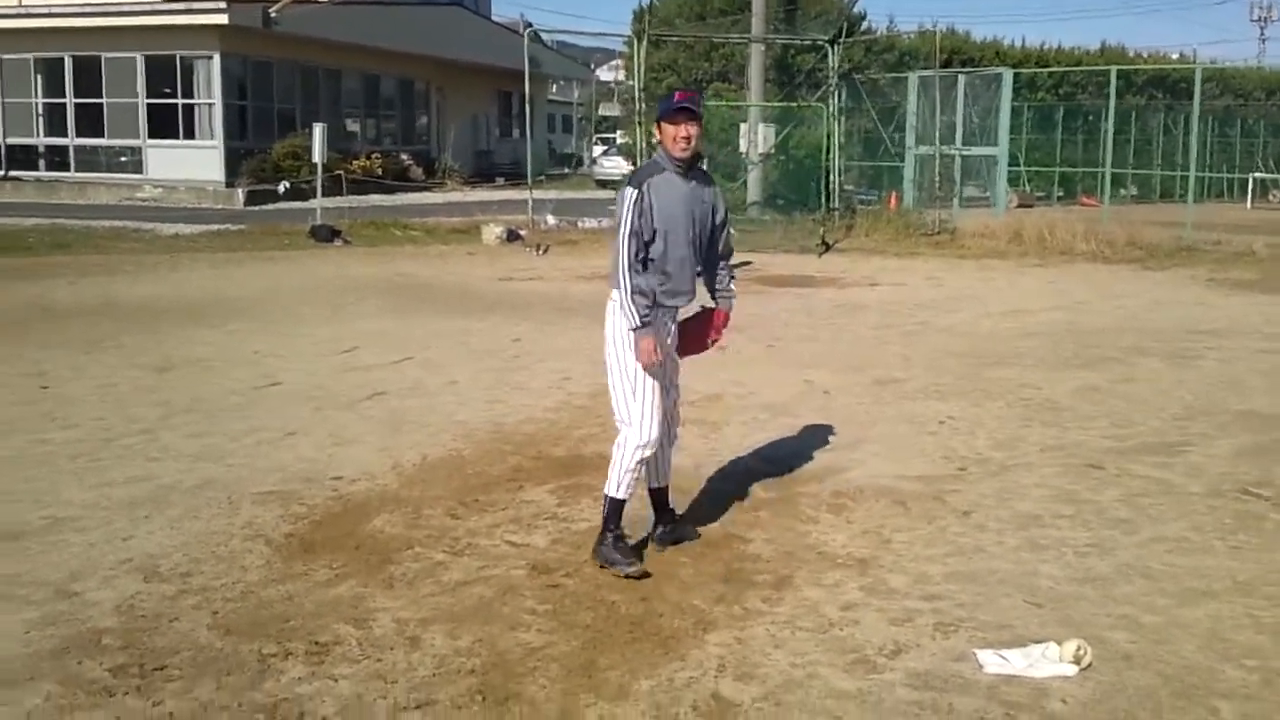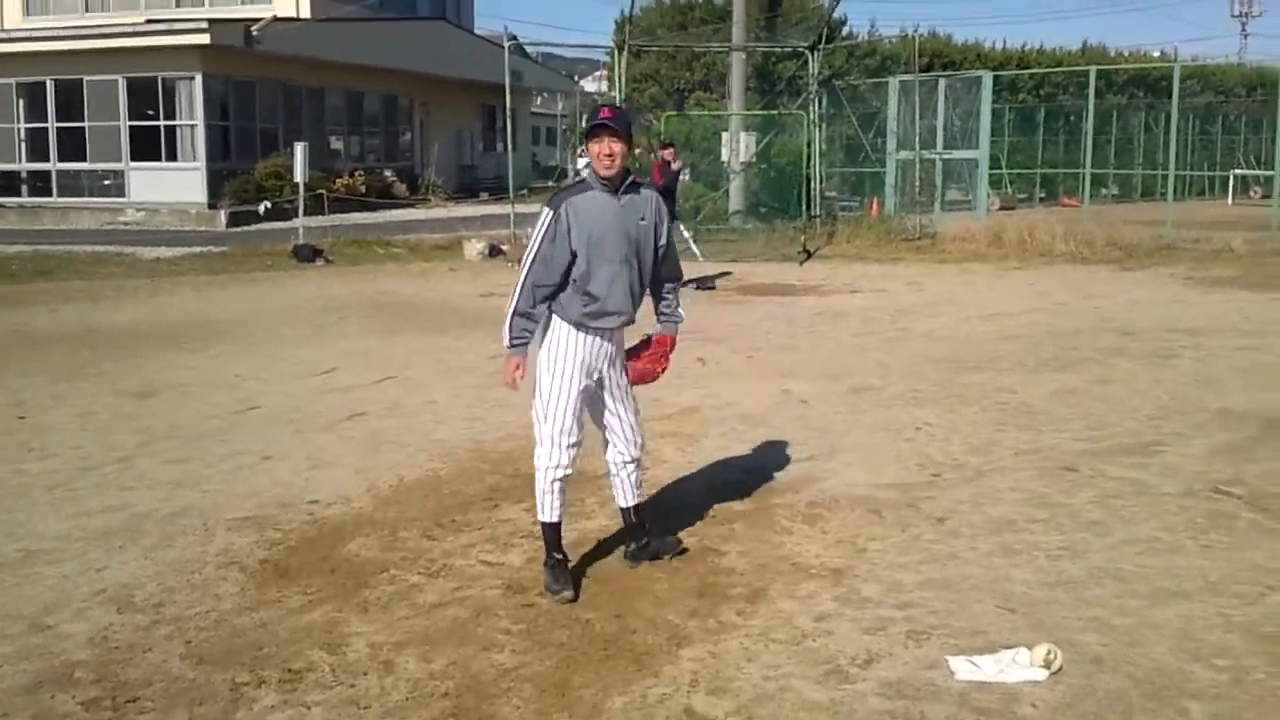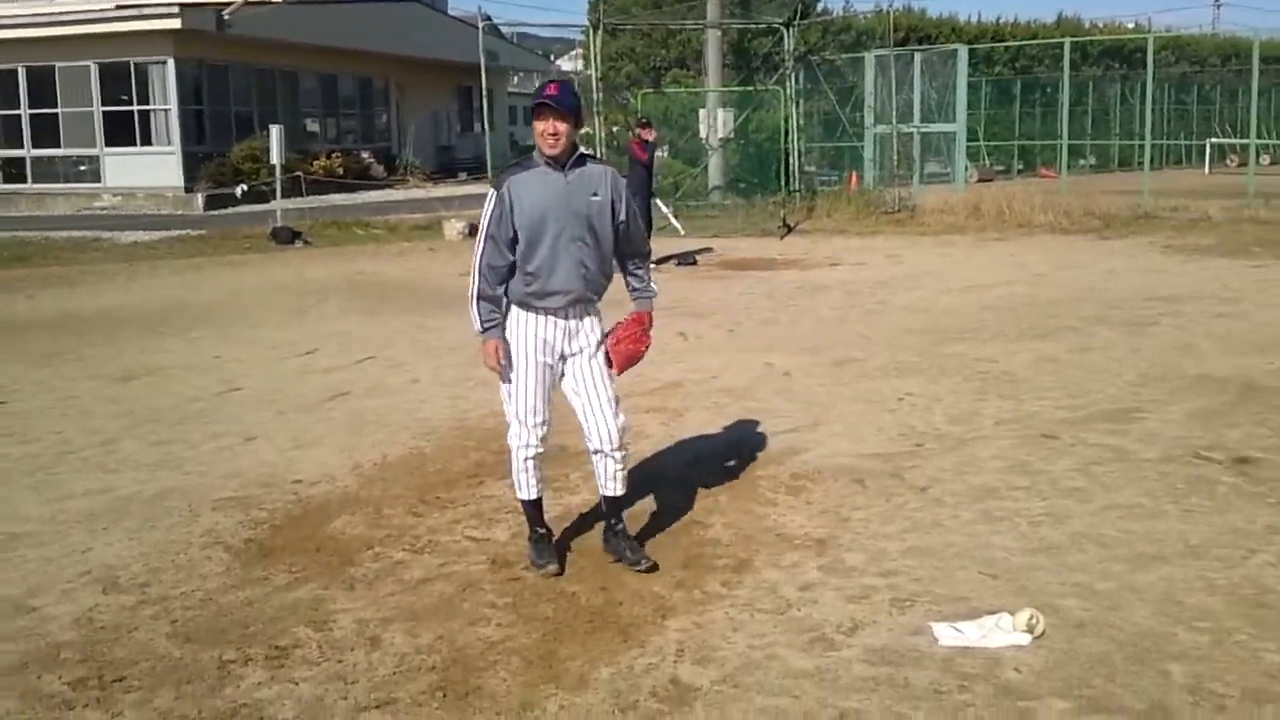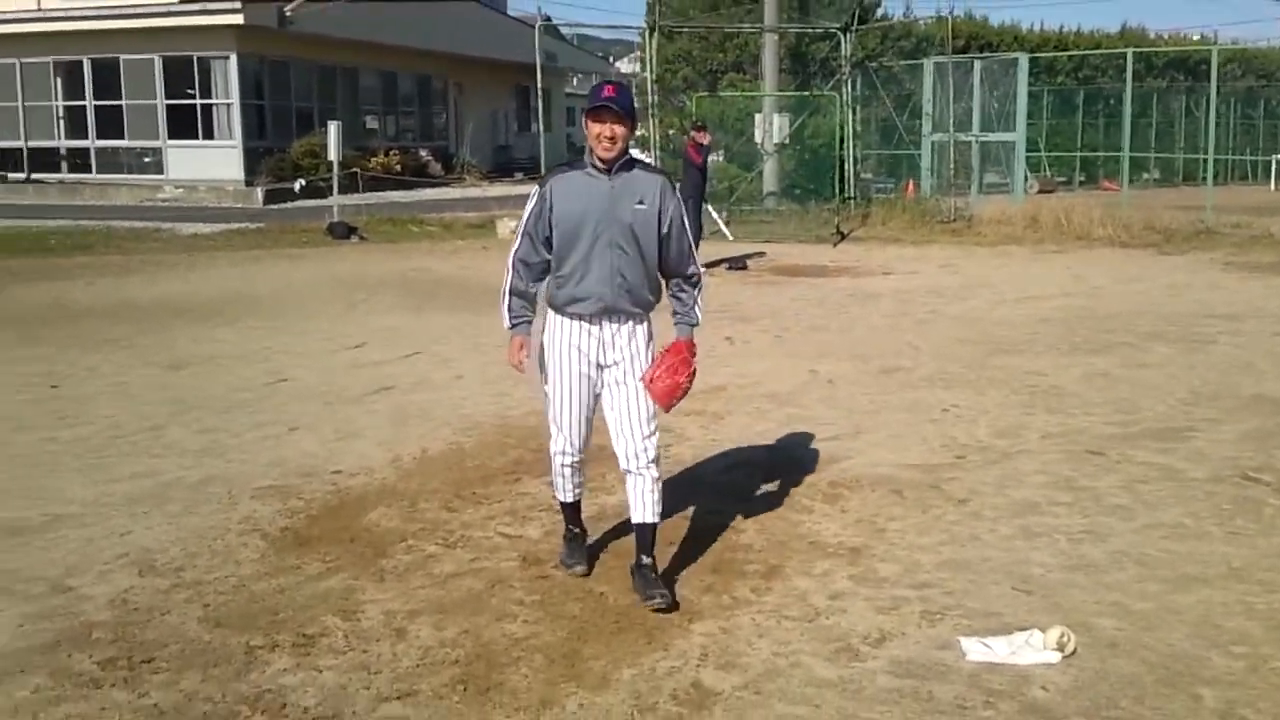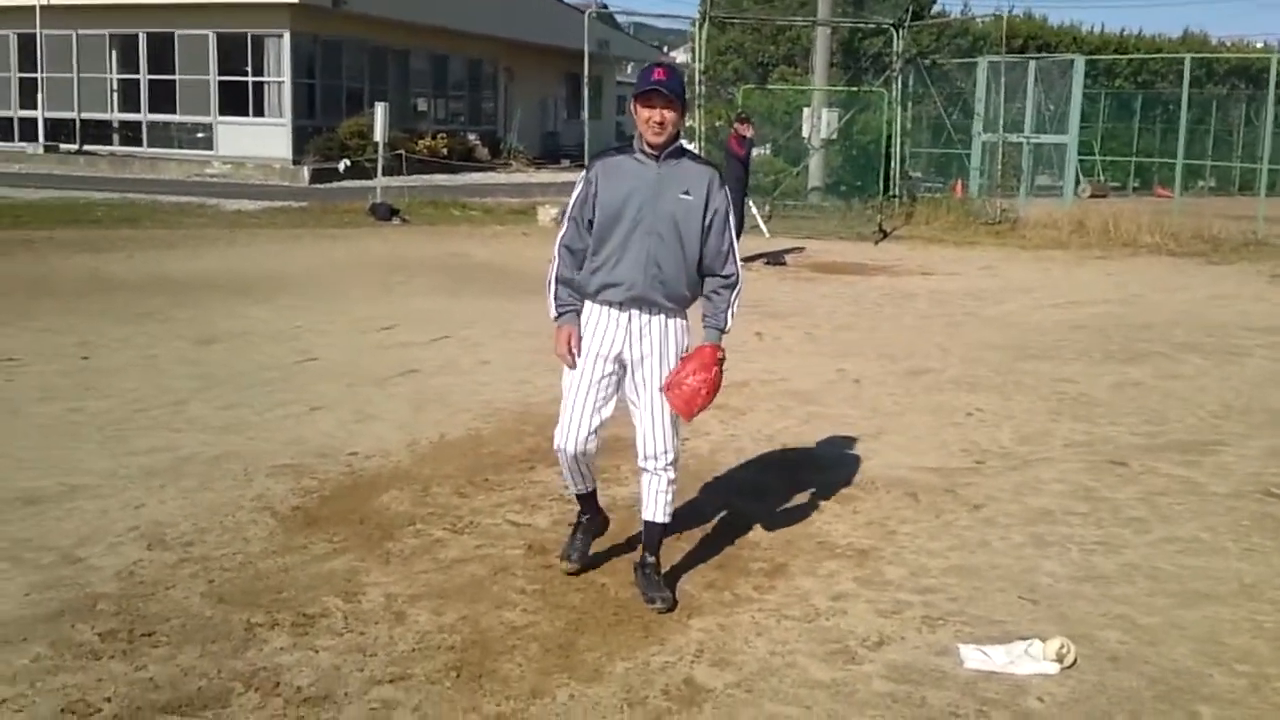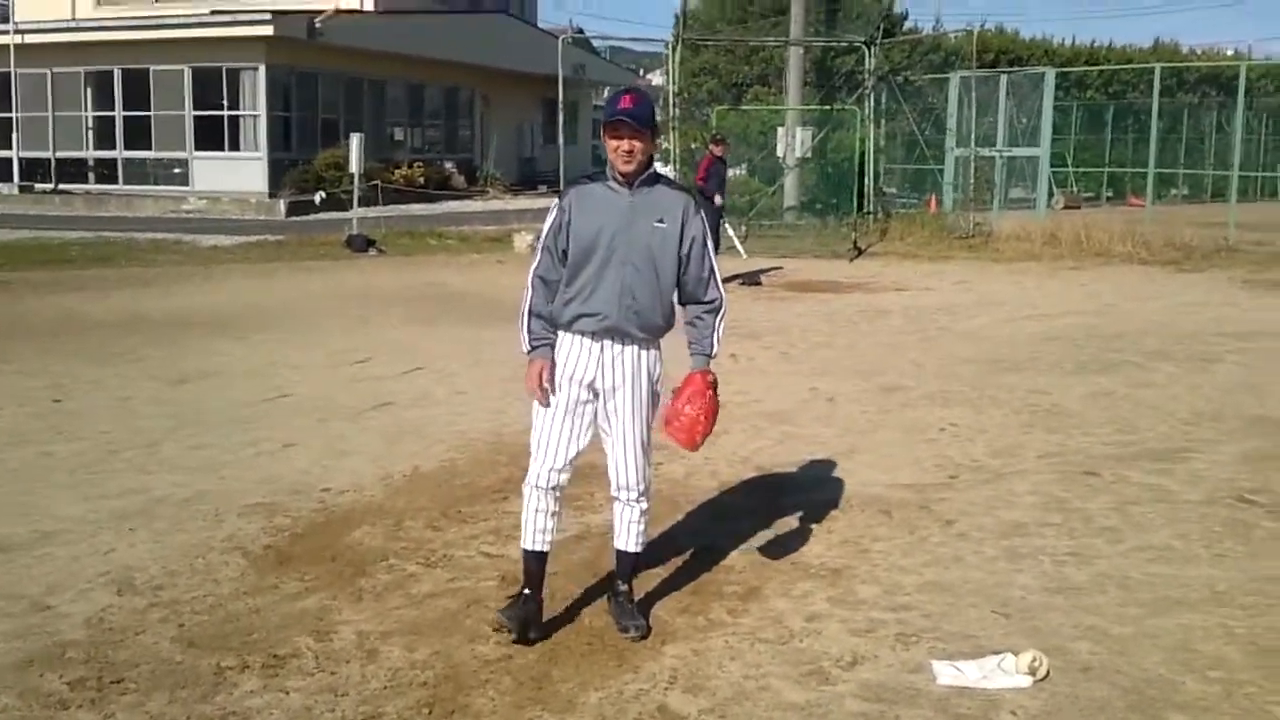
dt=0.3s
person 1, frame 1
left shoulder: (707, 186)
right shoulder: (644, 185)
left elbow: (716, 249)
right elbow: (628, 260)
left wrist: (723, 298)
right wrist: (641, 328)
left hip: (668, 316)
right hip: (637, 318)
left knee: (664, 425)
right knee: (640, 429)
left ankle: (664, 520)
right ankle: (610, 534)
person 1, frame 2
left shoulder: (649, 203)
right shoulder: (567, 206)
left elbow: (664, 270)
right elbow: (535, 277)
left wrist: (669, 322)
right wrist: (517, 344)
left hip: (612, 340)
right hip: (568, 338)
left knee: (625, 445)
right knee: (556, 454)
left ankle: (637, 537)
right ankle: (554, 558)
person 1, frame 3
left shoulder: (605, 179)
right shoulder: (511, 185)
left elbow: (633, 246)
right elbow: (490, 262)
left wrist: (643, 301)
right wrist: (490, 329)
left hip: (584, 323)
right hip: (527, 325)
left knee: (608, 431)
right knee: (527, 437)
left ankle: (615, 530)
right ankle: (538, 532)
person 1, frame 4
left shoulder: (656, 187)
right shoulder: (557, 186)
left elbow: (681, 264)
right elbow: (526, 259)
left wrist: (686, 328)
right wrist: (518, 326)
left hip: (629, 333)
right hip: (569, 331)
left knee: (641, 451)
right knee: (567, 445)
left ankle: (645, 563)
right ankle: (573, 532)
person 1, frame 5
left shoulder: (704, 180)
right shoulder: (603, 170)
left elbow: (721, 264)
right elbow: (570, 246)
left wrist: (713, 333)
right wrist: (564, 314)
left hip: (663, 327)
right hip: (598, 319)
left knee: (658, 453)
right knee: (572, 438)
left ankle: (648, 562)
right ankle: (589, 517)
person 1, frame 6
left shoulder: (679, 205)
right shoulder: (576, 199)
left elbow: (703, 289)
right elbow: (544, 279)
left wrist: (702, 361)
right wrist: (538, 349)
left hip: (636, 359)
right hip: (571, 352)
left knee: (631, 482)
right knee: (544, 473)
left ankle: (622, 590)
right ankle: (530, 596)
